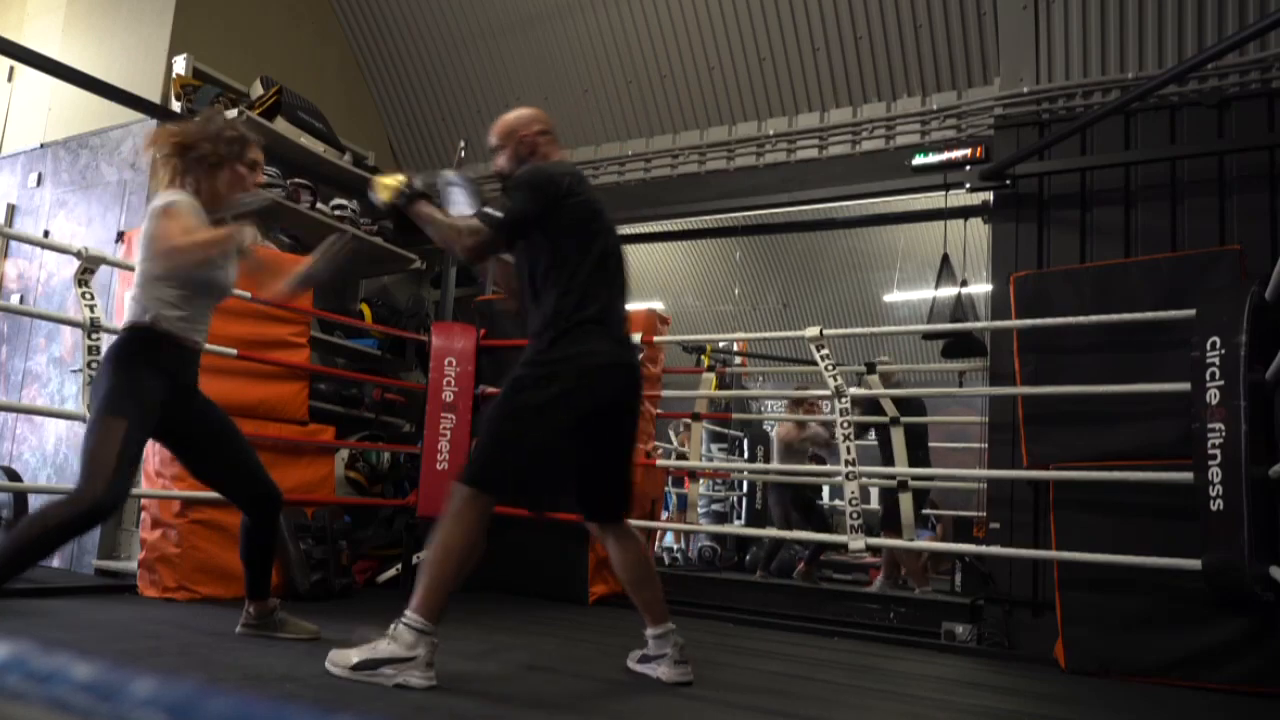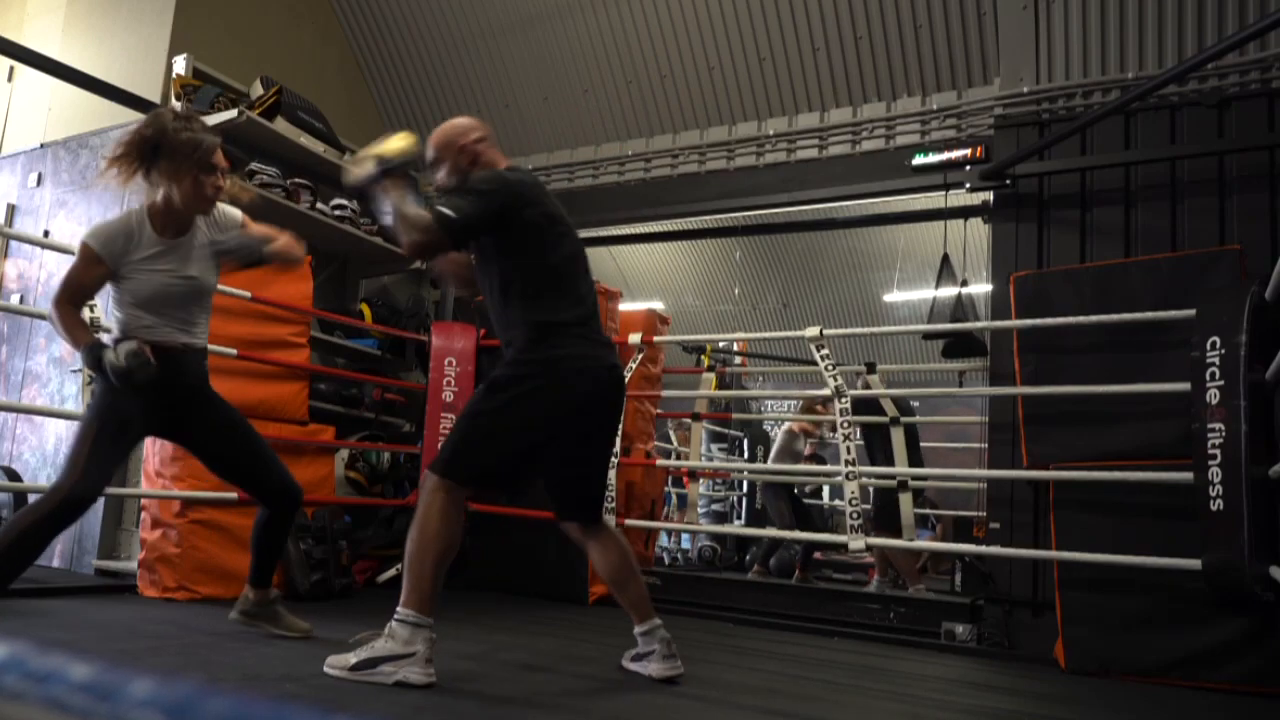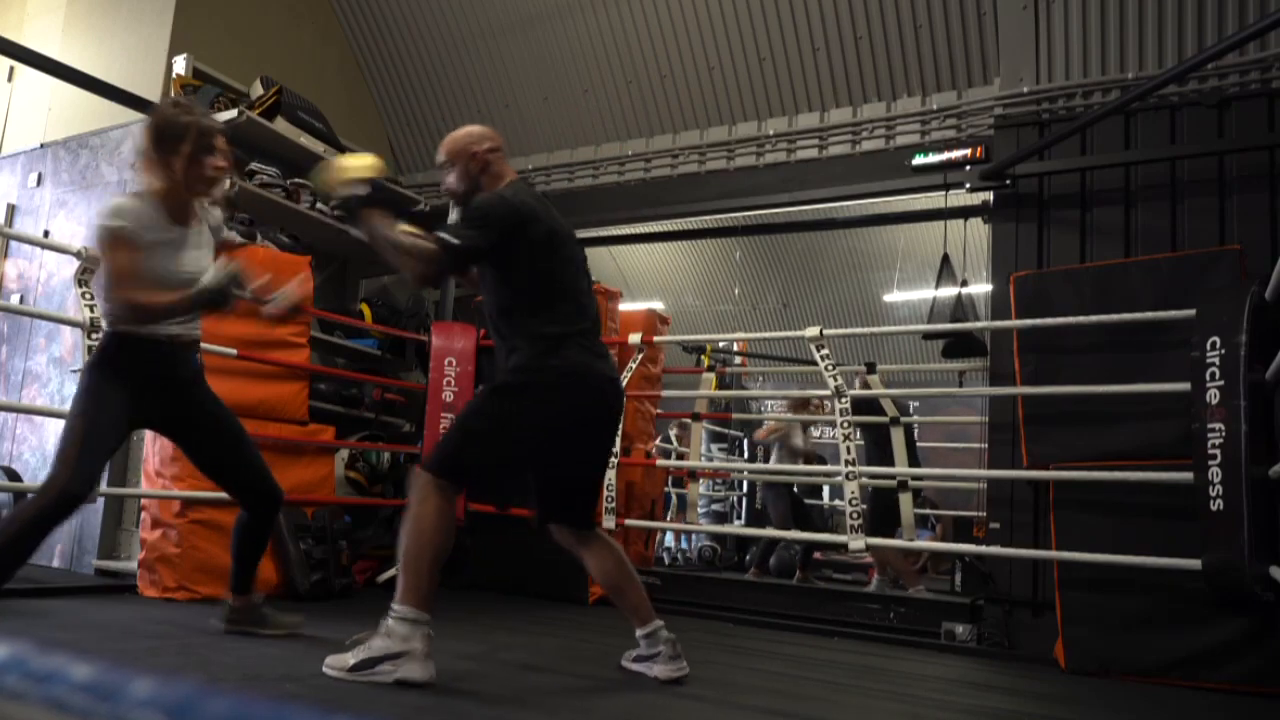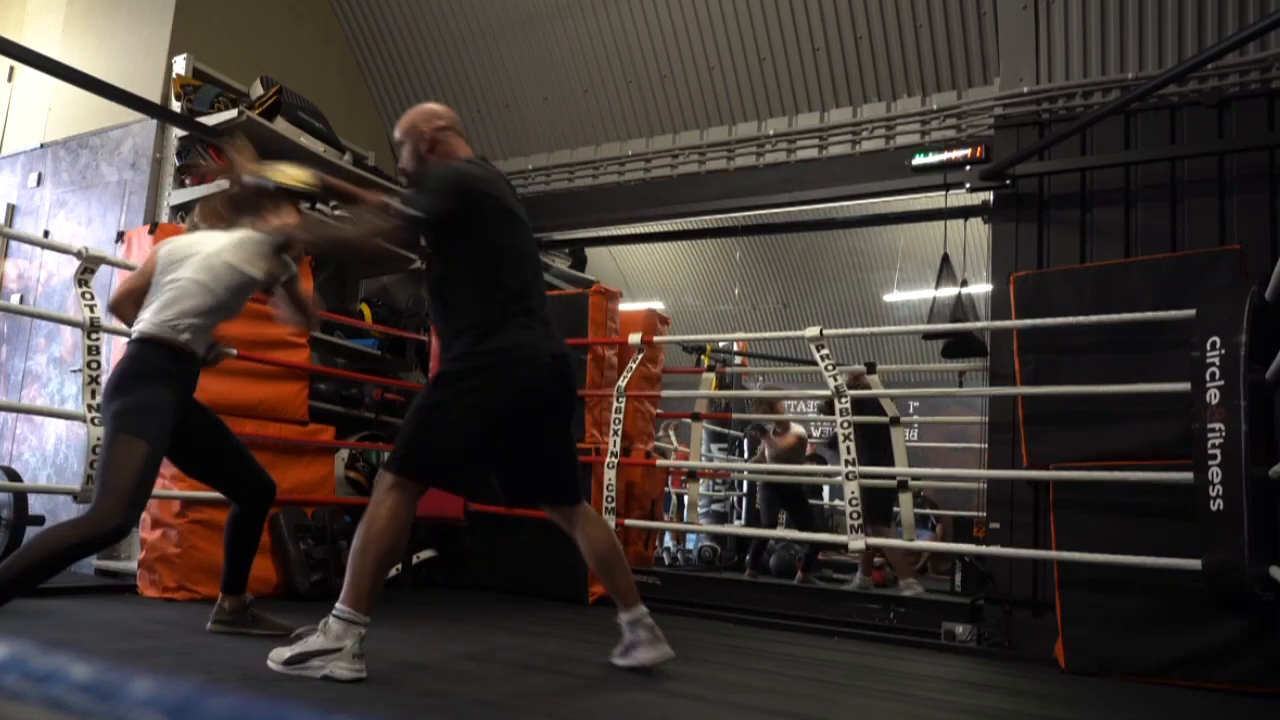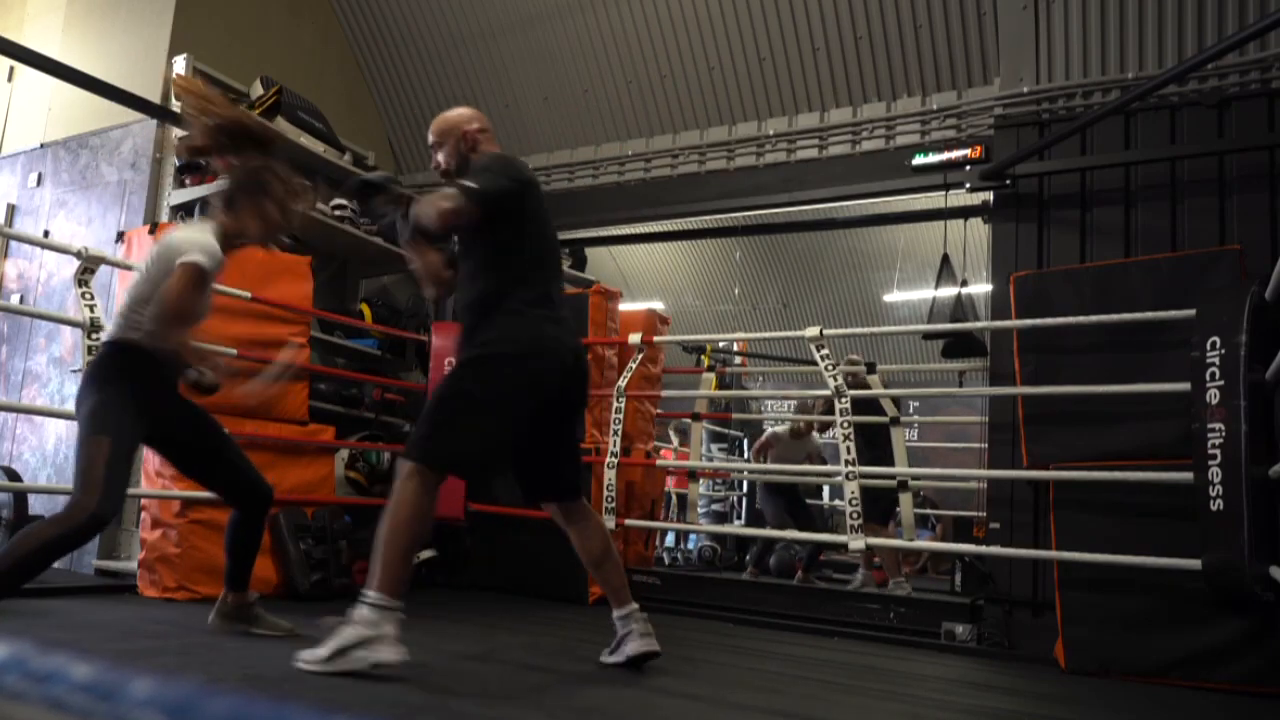
dt=0.4s
person 1, frame 1
left shoulder: (543, 180)
right shoulder: (564, 199)
left elbow: (471, 243)
right elbow: (535, 288)
left wrist: (413, 204)
right wrist: (443, 217)
left hip: (568, 367)
right hip: (616, 373)
left knee: (471, 494)
right knee: (606, 517)
left ankle: (410, 647)
right ankle: (666, 648)
person 1, frame 2
left shoulder: (499, 188)
right shoulder: (505, 200)
left elbow: (420, 239)
right elbow: (467, 273)
left wrist: (387, 183)
right wrist: (398, 198)
left hip: (547, 368)
right hip: (592, 374)
left knee: (443, 484)
right knee: (583, 519)
left ankle: (407, 643)
right ankle: (655, 643)
person 1, frame 3
left shoulder: (502, 208)
right shoulder: (530, 214)
left elbow: (423, 266)
right elbow: (455, 260)
left wrist: (370, 212)
right wrist: (421, 230)
left hip: (547, 378)
right hip: (594, 384)
left knee: (433, 480)
right knee: (572, 525)
left ankle: (405, 640)
right ankle: (658, 645)
person 1, frame 4
left shoulder: (455, 178)
right shoulder: (483, 182)
left elbow: (376, 228)
left hip: (490, 365)
right hip: (543, 364)
left knee: (398, 485)
right knee: (566, 505)
left ankle: (340, 637)
right ankle: (640, 629)
person 1, frame 5
left shoulder: (503, 169)
right shoulder: (488, 210)
left elbow: (443, 212)
right elbow: (441, 280)
left wrist: (417, 216)
right wrist: (411, 235)
left hip: (510, 355)
right hip: (557, 359)
left knee: (418, 471)
right knee: (565, 501)
left ankle: (375, 627)
right ankle: (633, 627)
person 2, frame 1
left shoulder: (223, 233)
right shoulder: (175, 203)
left elbow: (271, 280)
right elbow: (177, 257)
right wrist: (228, 239)
left hip: (178, 383)
right hip: (139, 367)
left knee: (263, 500)
right knee: (95, 502)
left ankle: (260, 609)
person 2, frame 2
left shoulder: (217, 221)
right shoulder: (117, 233)
left elbow: (288, 249)
right elbow: (64, 307)
left wrist: (271, 245)
right wrist: (98, 353)
left hip: (191, 385)
right hip: (132, 382)
left knee: (283, 493)
right knee: (72, 495)
left ankle: (258, 599)
person 2, frame 3
left shoulder: (206, 217)
right shoulder: (124, 215)
right elbow: (122, 304)
right wrist: (204, 296)
left hip: (182, 377)
right hip: (121, 371)
left knee: (264, 496)
right knee: (64, 493)
left ankle: (241, 602)
person 2, frame 4
left shoulder: (184, 242)
right shoulder: (268, 246)
left elbow: (120, 304)
right elbow: (303, 312)
left hip: (164, 383)
right hip: (147, 387)
left knee: (256, 490)
right knee: (112, 522)
left ankle: (233, 605)
person 2, frame 5
left shoulder: (209, 239)
right shoulder: (201, 247)
right elbow: (166, 332)
right wrist: (229, 383)
left hip: (159, 391)
right hip: (120, 385)
left knee: (254, 497)
right knee: (91, 514)
left ankle: (235, 604)
person 3, frame 1
left shoulder: (879, 397)
right shoulder: (913, 398)
left elbow: (859, 430)
left wrist: (859, 410)
left knee: (894, 532)
right knee: (892, 530)
left ankle: (923, 590)
right ankle: (883, 584)
person 3, frame 2
left shoulder: (865, 400)
right shoulder: (901, 403)
left knee: (885, 533)
right knee: (881, 529)
left ankle: (917, 590)
right ankle: (880, 582)
person 3, frame 3
left shoulder: (865, 401)
right shoulder: (899, 405)
left knee: (879, 536)
right knee: (877, 530)
left ankle: (917, 589)
right ankle: (881, 581)
person 3, frame 4
left shoulder: (858, 399)
right shoulder: (882, 400)
left knee: (879, 527)
right knee: (867, 525)
left ankle: (910, 584)
right ankle: (864, 578)
person 3, frame 5
left shoulder: (852, 393)
left hip: (876, 468)
right hip: (889, 467)
left knee: (873, 525)
right knee: (873, 524)
left ankle: (898, 584)
right ankle: (865, 576)
person 4, frame 1
left shoulder: (811, 426)
right shoulder: (785, 425)
left elbow: (828, 443)
right elbow: (789, 439)
right wrist: (810, 435)
left hip: (800, 487)
right hip: (780, 485)
left knee: (825, 530)
right knee: (783, 530)
left ankle: (805, 570)
right ankle: (761, 574)
person 4, frame 2
left shoulder: (803, 438)
right shoulder: (793, 425)
right elbow: (809, 429)
left hip: (788, 488)
right hip: (773, 486)
left knee: (814, 531)
right knee: (786, 528)
left ankle: (801, 574)
right ankle: (758, 571)
person 4, frame 3
left shoulder: (805, 434)
right shoulder: (789, 424)
left elbow: (809, 462)
right elbow: (759, 436)
left wrist: (810, 456)
right wrist: (773, 438)
left hip: (788, 487)
right hip: (774, 484)
left knee: (814, 531)
right knee: (782, 527)
left ankle: (802, 574)
right ankle: (755, 572)
person 4, frame 4
left shoulder: (797, 432)
right shoulder: (768, 430)
left elbow: (780, 450)
left wrist: (766, 435)
right wrist: (756, 460)
left hip: (794, 488)
right hip: (772, 486)
left knee: (814, 532)
right knee: (767, 526)
left ankle: (804, 574)
right ankle: (750, 572)
person 4, frame 5
left shoulder: (811, 441)
right shoulder: (776, 434)
left elbow: (818, 466)
right elbow: (755, 452)
left hip: (792, 490)
right hip: (771, 488)
left knee: (816, 533)
right knee: (779, 526)
left ankle: (803, 574)
right ankle: (752, 570)
